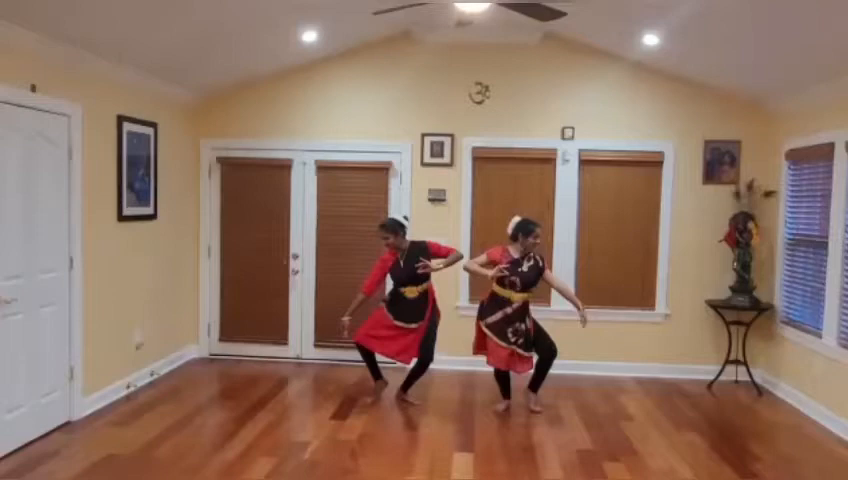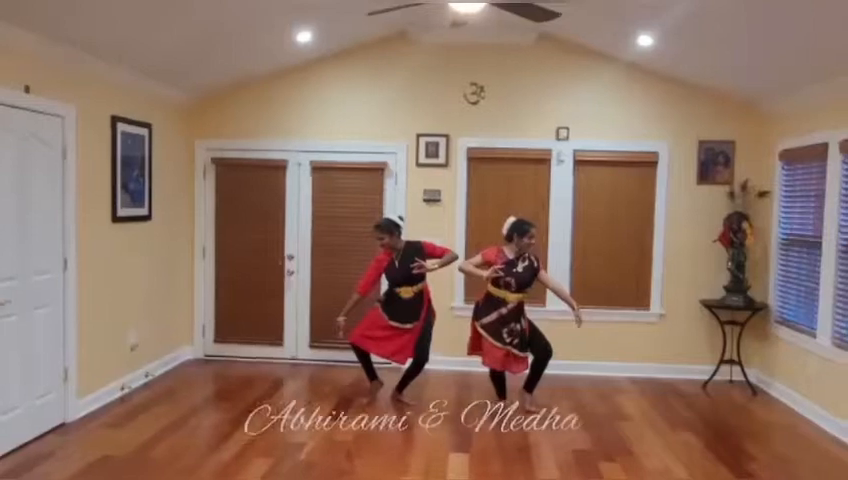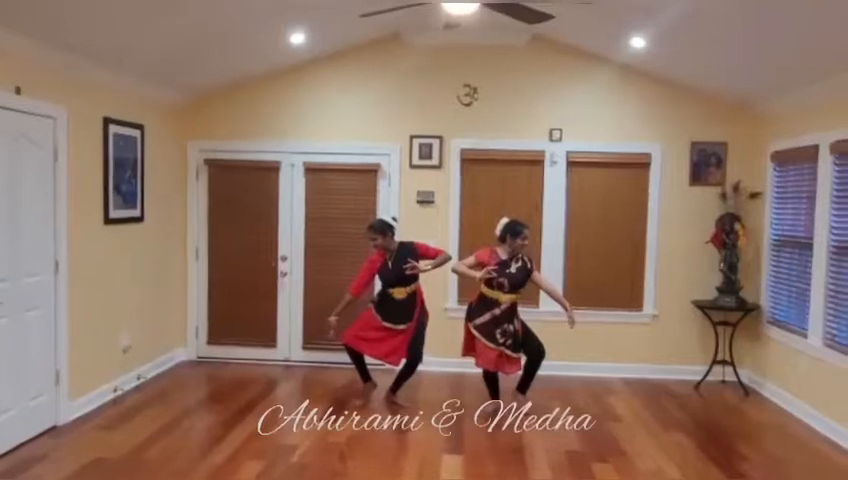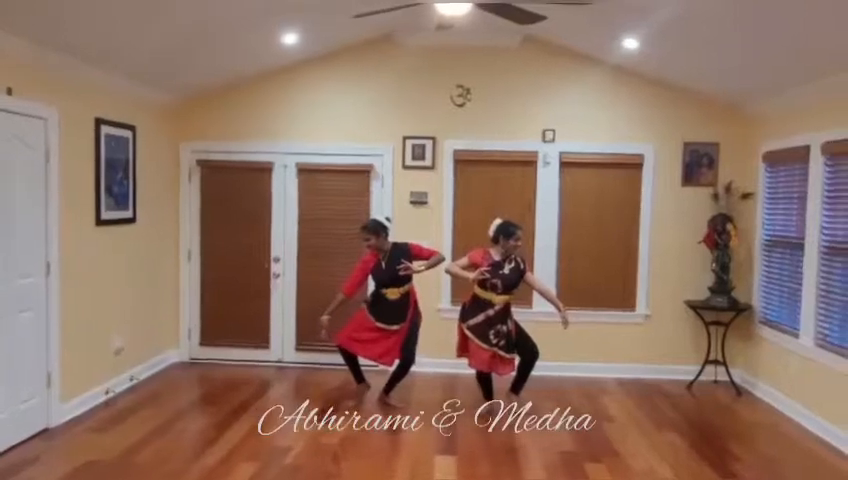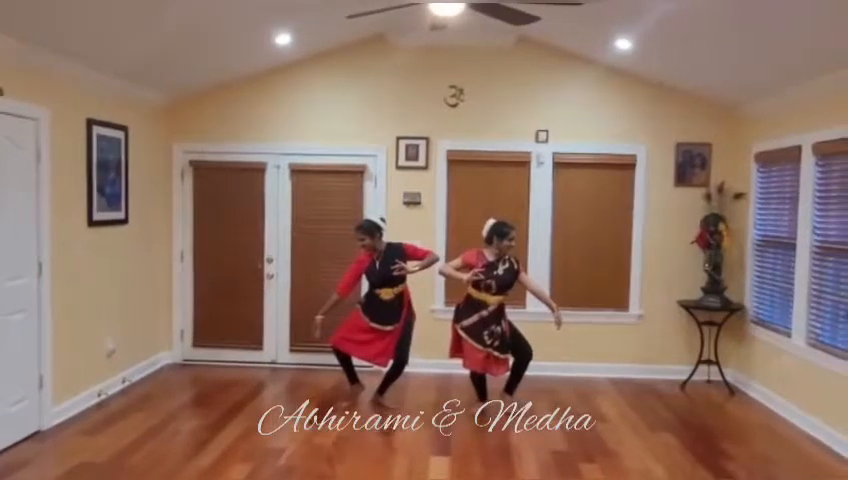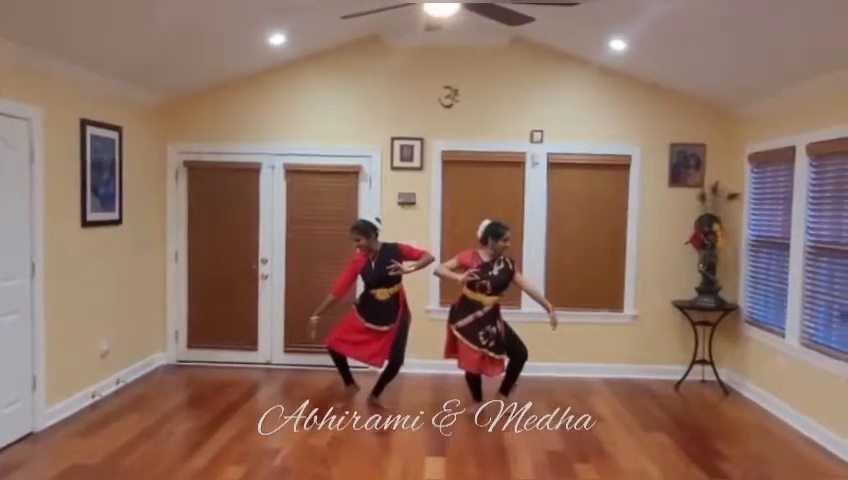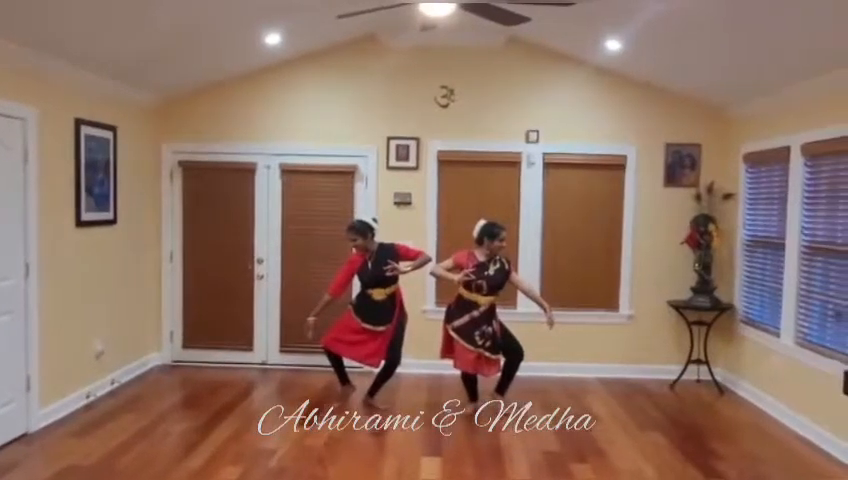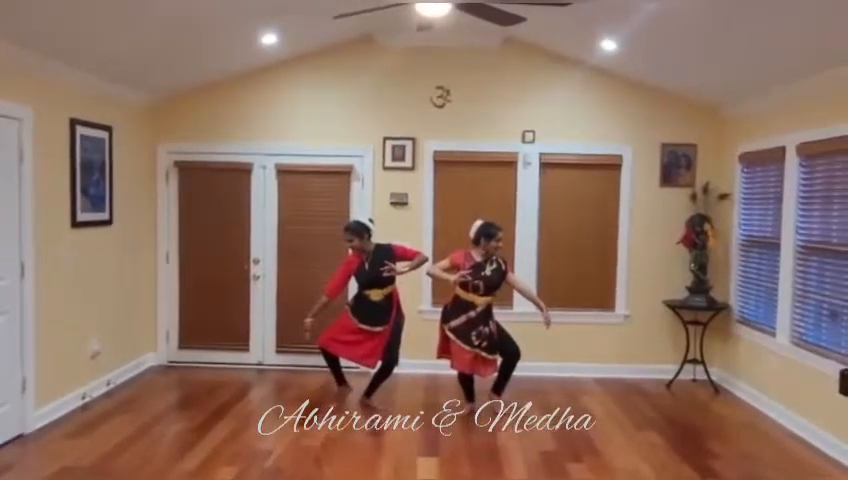
dt=0.2s
person 1, frame 1
left shoulder: (536, 261)
right shoulder: (499, 254)
left elbow: (557, 284)
right elbow: (468, 265)
left wrist: (578, 305)
right wrist: (489, 273)
left hip: (520, 315)
right hip: (496, 314)
left knee: (549, 351)
right knee: (501, 359)
left ankle: (532, 391)
right ankle: (505, 398)
person 1, frame 2
left shoulder: (531, 261)
right shoulder: (495, 254)
left elbow: (552, 284)
right elbow: (463, 265)
left wrist: (573, 305)
right wrist: (484, 273)
left hip: (516, 316)
right hip: (491, 314)
left knee: (544, 351)
right knee: (496, 359)
left ankle: (527, 392)
right ankle: (501, 399)
person 1, frame 3
left shoulder: (524, 263)
right shoulder: (488, 255)
left elbow: (545, 285)
right elbow: (456, 266)
left wrist: (566, 307)
right wrist: (477, 275)
left hip: (509, 317)
right hip: (485, 315)
left knee: (537, 352)
right knee: (489, 360)
left ankle: (520, 392)
right ankle: (494, 400)
person 1, frame 4
left shoulder: (517, 263)
right shoulder: (481, 256)
left elbow: (538, 286)
right elbow: (450, 268)
left wrist: (560, 307)
right wrist: (470, 276)
left hip: (502, 318)
right hip: (478, 316)
left knee: (530, 353)
right knee: (483, 362)
left ankle: (514, 393)
right ankle: (488, 401)
person 1, frame 5
left shoulder: (511, 264)
right shoulder: (475, 257)
left elbow: (532, 286)
right elbow: (443, 269)
left wrist: (553, 308)
right wrist: (464, 277)
left hip: (496, 317)
right hip: (472, 316)
left knee: (525, 353)
right knee: (477, 362)
left ankle: (508, 393)
right ankle: (482, 401)
person 1, frame 6
left shoulder: (506, 264)
right shoulder: (470, 257)
left elbow: (527, 287)
right elbow: (438, 269)
left wrist: (549, 308)
right wrist: (459, 277)
left hip: (491, 318)
right hip: (467, 316)
left knee: (520, 353)
right knee: (472, 362)
left ankle: (503, 394)
right ankle: (477, 401)
person 1, frame 7
left shoulder: (502, 264)
right shoulder: (466, 257)
left elbow: (523, 286)
right elbow: (435, 269)
left wrist: (545, 307)
right wrist: (455, 277)
left hip: (487, 318)
right hip: (463, 316)
left knee: (516, 352)
right knee: (468, 362)
left ankle: (499, 393)
right ankle: (473, 402)
person 1, frame 8
left shoulder: (498, 264)
right shoulder: (462, 257)
left elbow: (520, 286)
right elbow: (431, 270)
left wrist: (542, 307)
right wrist: (452, 278)
left hip: (483, 318)
right hip: (459, 317)
left knee: (512, 352)
right knee: (464, 362)
left ankle: (495, 393)
right ankle: (470, 402)
person 2, frame 1
left shoulder: (424, 248)
right shoulder: (387, 259)
left elbow: (457, 254)
right elbow: (368, 288)
left wrist: (438, 266)
right wrist: (347, 315)
left hip: (423, 310)
right hip: (395, 307)
left knee: (426, 357)
right knee: (362, 339)
left ankle: (402, 392)
right ankle: (379, 381)
person 2, frame 2
left shoulder: (418, 247)
right shoulder: (382, 259)
left elbow: (453, 254)
right elbow: (362, 288)
left wrist: (433, 266)
right wrist: (343, 315)
left hip: (418, 311)
right hip: (390, 308)
left knee: (421, 356)
right knee: (357, 340)
left ankle: (398, 392)
right ankle: (374, 381)
person 2, frame 3
left shoulder: (412, 249)
right shoulder: (375, 260)
left elbow: (445, 256)
right elbow: (356, 288)
left wrist: (426, 267)
right wrist: (335, 315)
left hip: (411, 311)
right hip: (384, 309)
left knee: (414, 357)
right knee: (351, 341)
left ankle: (392, 393)
right ankle: (368, 383)
person 2, frame 4
left shoulder: (406, 250)
right shoulder: (368, 260)
left elbow: (439, 256)
right elbow: (348, 288)
left wrist: (420, 268)
right wrist: (327, 314)
left hip: (404, 312)
right hip: (377, 309)
left knee: (407, 358)
right knee: (344, 342)
left ankle: (385, 394)
right ankle: (361, 384)
person 2, frame 5
left shoulder: (399, 250)
right shoulder: (363, 260)
left elbow: (433, 257)
right elbow: (342, 288)
left wrist: (414, 269)
right wrist: (321, 314)
left hip: (398, 312)
right hip: (371, 310)
left knee: (401, 359)
right knee: (339, 342)
left ankle: (379, 395)
right ankle: (355, 385)
person 2, frame 6
left shoulder: (395, 250)
right shoulder: (358, 260)
left elbow: (429, 257)
right elbow: (338, 289)
left wrist: (410, 269)
right wrist: (316, 315)
left hip: (394, 313)
right hip: (366, 310)
left knee: (396, 360)
right knee: (334, 343)
left ankle: (374, 396)
right ankle: (350, 385)
person 2, frame 7
left shoulder: (392, 250)
right shoulder: (355, 260)
left elbow: (426, 257)
right elbow: (334, 289)
left wrist: (407, 269)
right wrist: (313, 315)
left hip: (390, 313)
right hip: (363, 310)
left knee: (393, 360)
right knee: (330, 343)
left ankle: (370, 396)
right ankle: (346, 385)
person 2, frame 8
left shoulder: (389, 251)
right shoulder: (352, 261)
left elbow: (422, 257)
right elbow: (331, 290)
left wrist: (403, 270)
right wrist: (310, 316)
left hip: (387, 313)
right hip: (360, 311)
left knee: (390, 360)
right knee: (326, 343)
left ankle: (366, 396)
right ankle: (342, 386)
